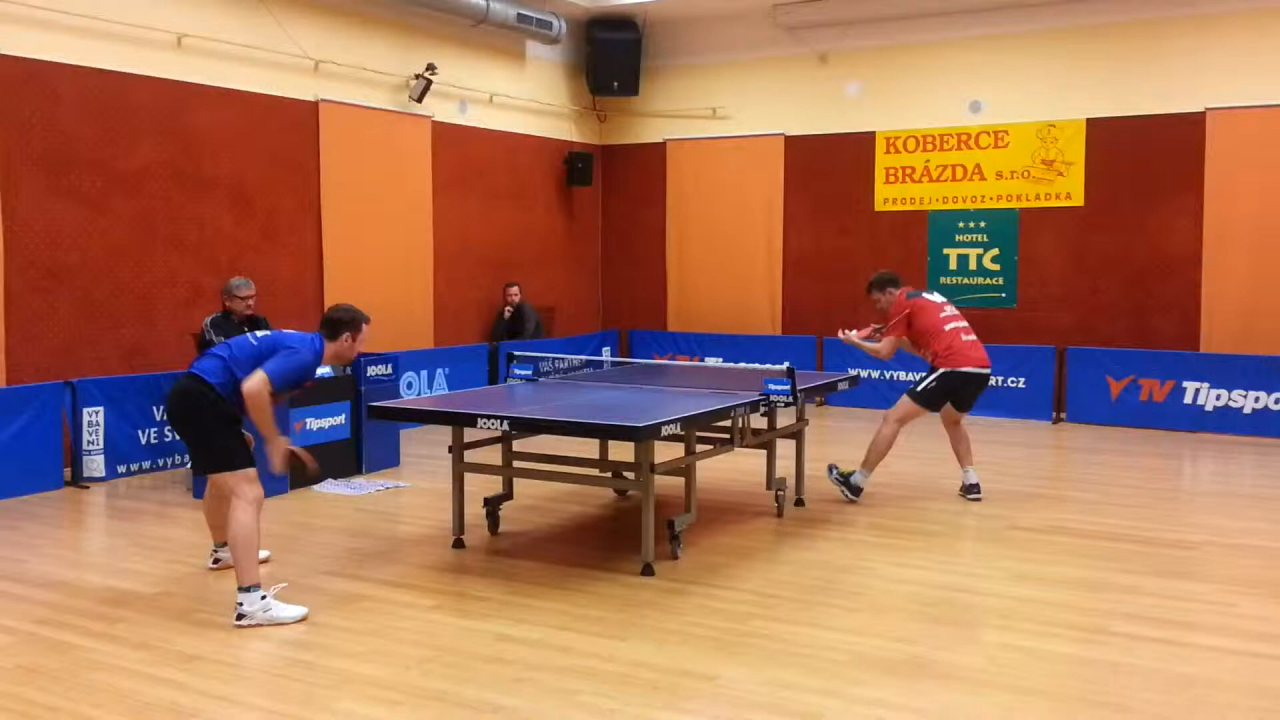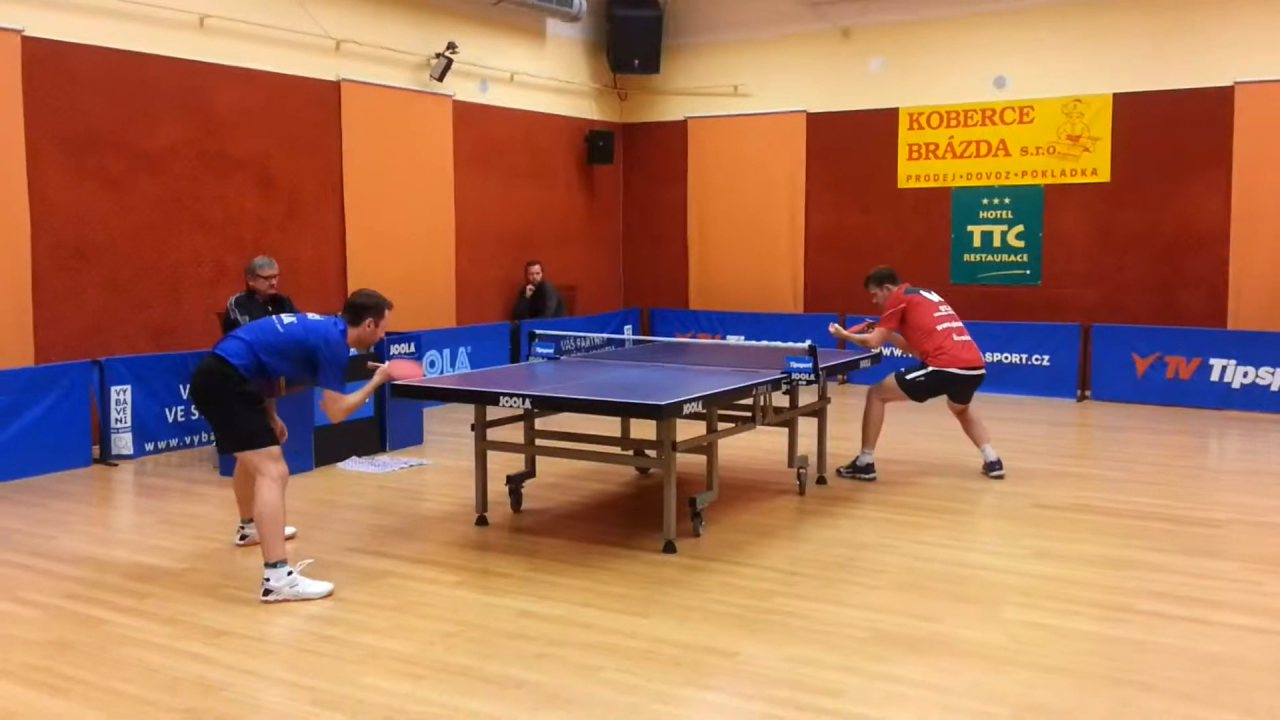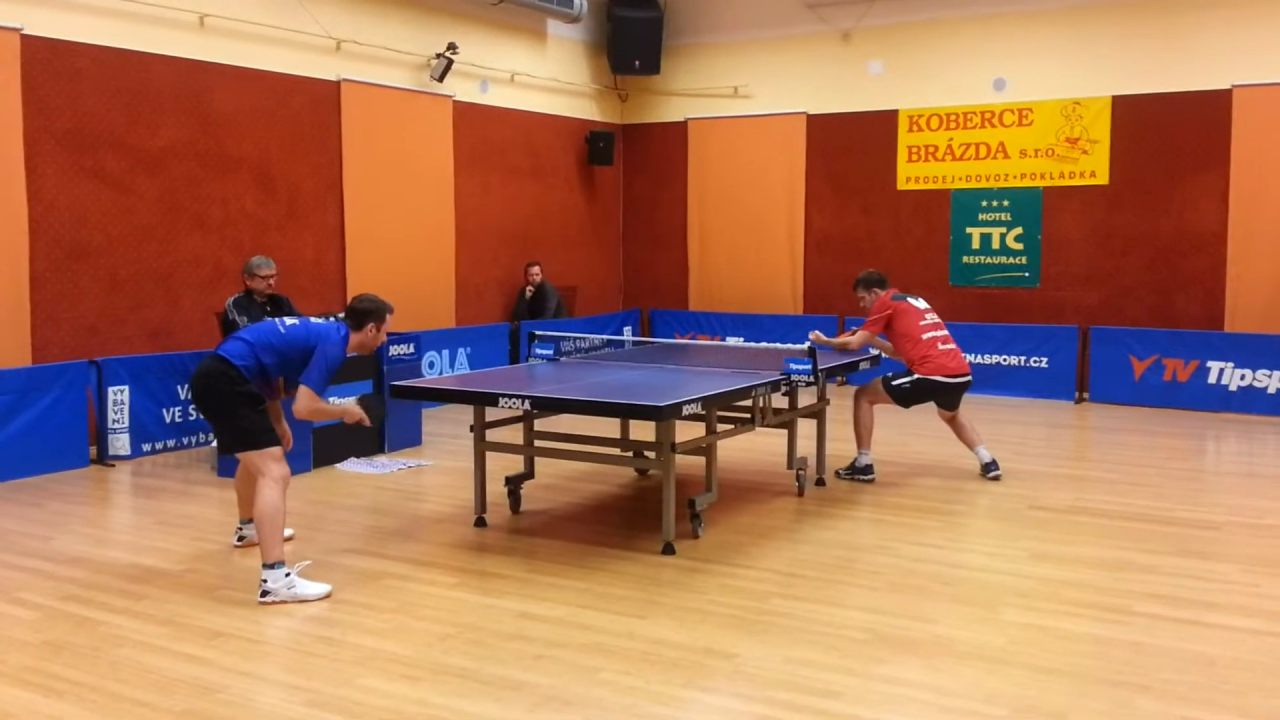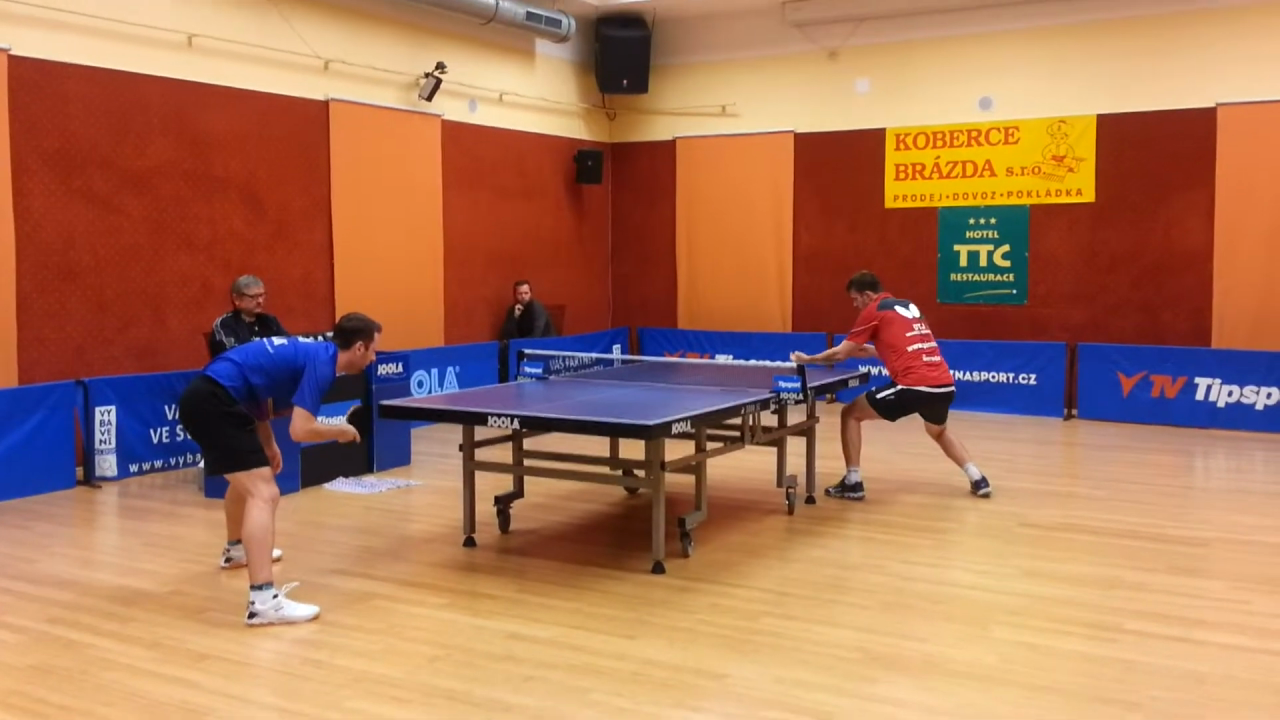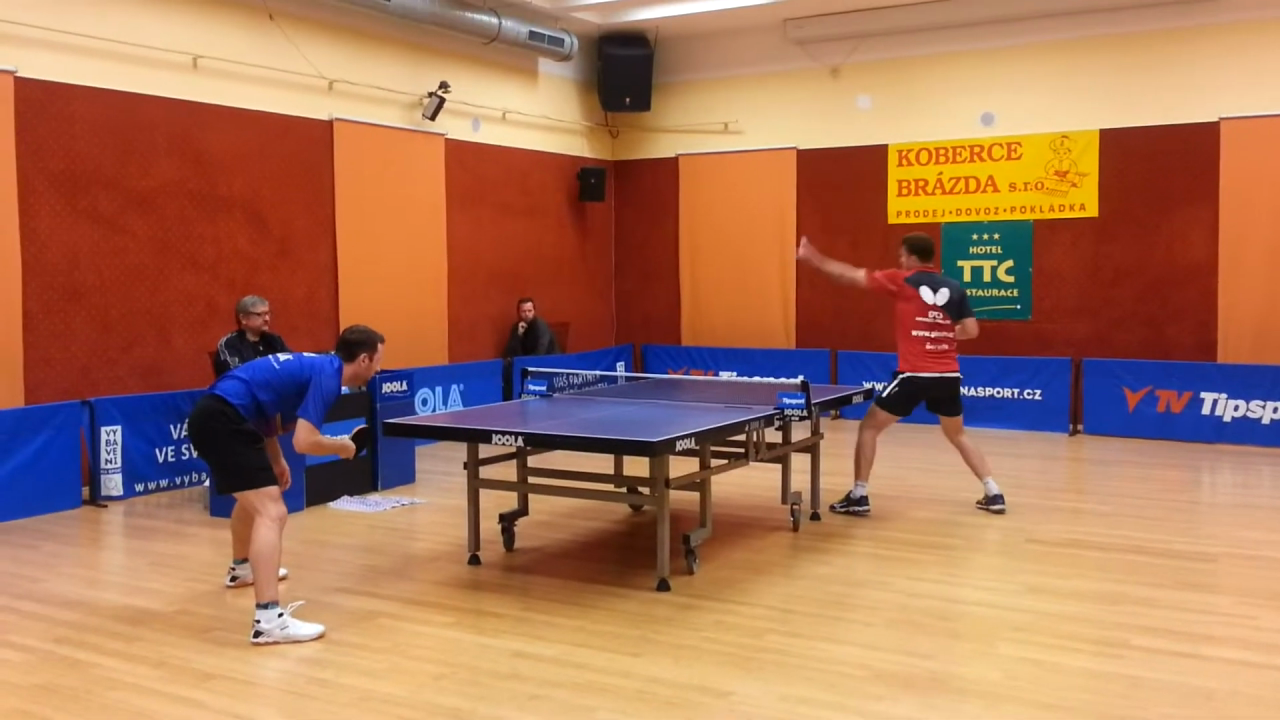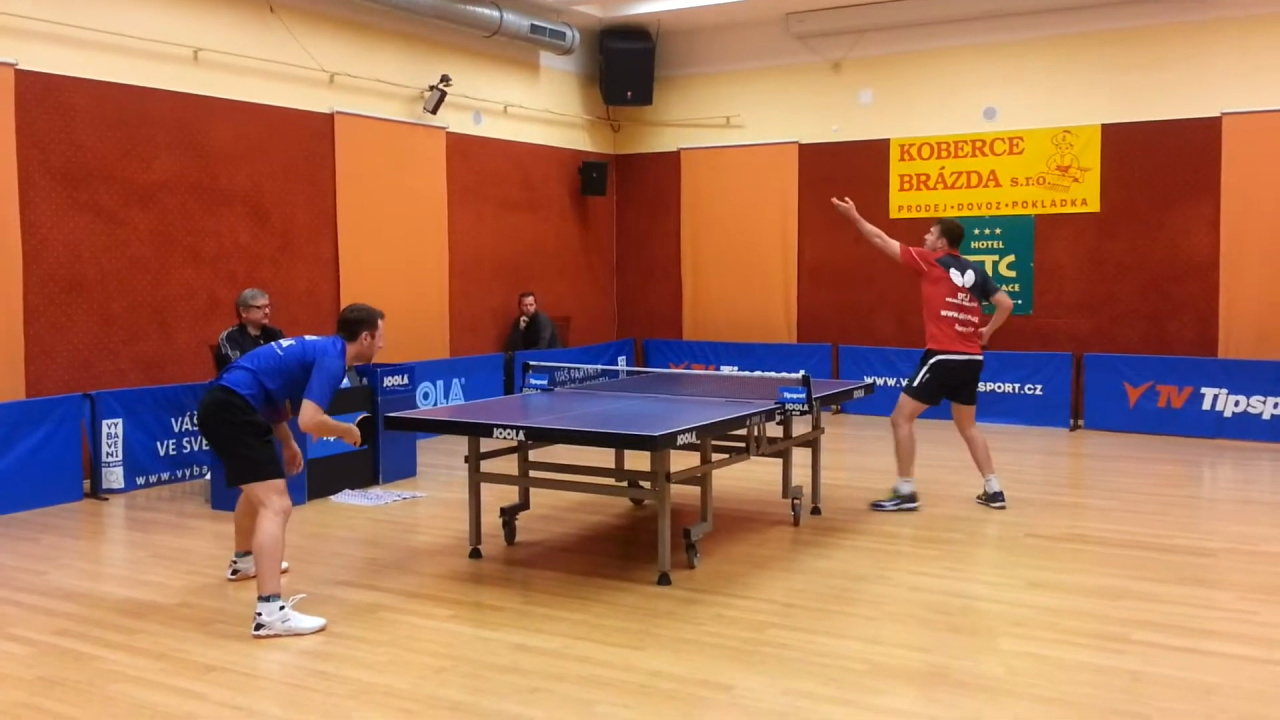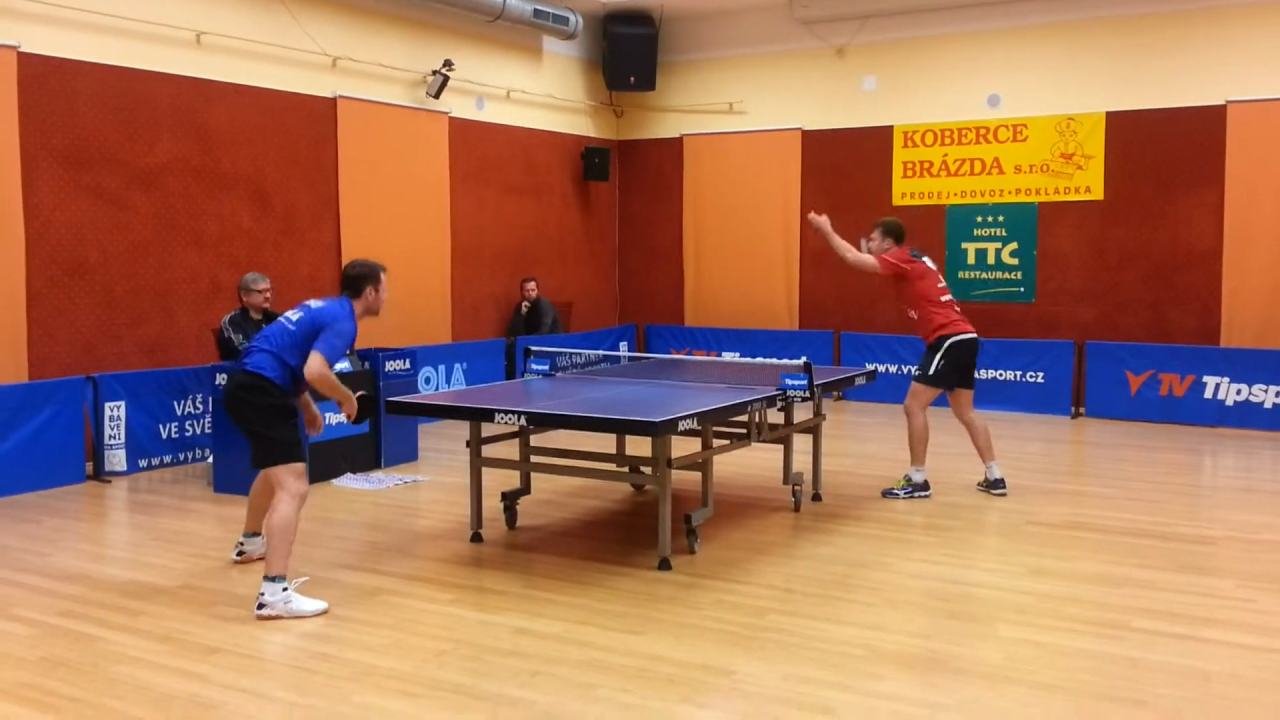
dt=0.4s
person 1, frame 1
left shoulder: (301, 344)
right shoulder: (304, 353)
right elbow: (252, 388)
left wrist: (236, 432)
right wrist: (274, 440)
left hip: (191, 393)
right hip: (203, 399)
left knee: (222, 478)
right knee: (248, 494)
left ankle: (223, 551)
right ankle: (250, 602)
person 1, frame 2
left shoulder: (323, 328)
right shoulder: (333, 340)
right elbow: (335, 411)
left wrist: (270, 417)
right wrist: (376, 381)
left hip: (215, 374)
right hip: (225, 380)
left knee: (251, 456)
right knee: (272, 472)
left ankle: (251, 527)
right ankle: (278, 577)
person 1, frame 3
left shoulder: (323, 331)
right shoulder: (333, 343)
right elbow: (304, 407)
left wrist: (278, 423)
right wrist: (346, 411)
left hip: (215, 375)
right hip: (226, 381)
left knee: (255, 457)
right knee: (274, 473)
left ankle: (249, 528)
right ankle: (275, 579)
person 1, frame 4
left shoulder: (311, 351)
right shoulder: (322, 363)
right elbow: (301, 430)
left wrist: (268, 444)
right wrist: (341, 431)
left hip: (203, 395)
right hip: (215, 402)
left knee: (245, 477)
right knee: (263, 494)
left ankle: (236, 549)
right ankle: (263, 601)
person 1, frame 5
left shoulder: (316, 365)
right shoulder: (327, 376)
right elbow: (304, 441)
left wrist: (276, 460)
right wrist: (342, 446)
left hip: (211, 413)
right hip: (224, 420)
left knee: (252, 496)
right knee: (271, 513)
left ankle: (242, 567)
right ankle: (268, 620)
person 1, frame 6
left shoulder: (319, 347)
right shoulder: (332, 359)
right elbow: (309, 420)
left wrist: (287, 443)
right wrist: (346, 431)
left hip: (221, 403)
right hip: (233, 410)
left knee: (258, 488)
right knee: (275, 505)
left ankle: (243, 560)
right ankle: (270, 612)
person 1, frame 7
left shoulder: (323, 308)
right shoulder: (343, 321)
right elbow: (315, 371)
left wrist: (306, 406)
right wrist: (347, 399)
left hip: (244, 383)
right hip: (260, 392)
left knee: (276, 465)
right knee: (294, 489)
left ankle: (250, 542)
right ankle: (273, 591)
person 2, frame 1
left shoulder: (902, 302)
right shoulder: (930, 299)
left elbow: (885, 352)
left wrist: (855, 341)
right wrist: (891, 336)
left hip: (954, 368)
right hip: (980, 368)
left knee: (894, 418)
right knee: (952, 421)
left ankle: (856, 482)
right ankle: (971, 482)
person 2, frame 2
left shoulder: (899, 297)
right shoulder: (925, 297)
left elbow: (874, 342)
left wrist: (844, 335)
right wrist: (885, 332)
left hip: (945, 367)
right hip: (975, 368)
left knee: (876, 394)
right knee: (961, 409)
left ankle: (865, 463)
right ankle: (992, 460)
person 2, frame 3
left shoulder: (885, 303)
right shoulder: (914, 303)
left elbow: (855, 344)
left wrist: (825, 341)
right wrist: (871, 339)
left hip: (931, 376)
right hip: (961, 375)
left knee: (863, 396)
right knee: (951, 416)
left ankle: (863, 464)
right ankle: (987, 461)
person 2, frame 4
left shoulder: (873, 312)
right shoulder: (910, 307)
left elbow: (841, 353)
left wrist: (808, 360)
right wrist: (871, 350)
left hip: (912, 387)
right hip: (945, 386)
left knee: (851, 414)
right knee: (940, 432)
left ankle: (853, 482)
right ankle: (977, 478)
person 2, frame 5
left shoulder: (902, 280)
right shoulder: (955, 288)
left elbow: (853, 276)
right elbow: (971, 331)
left wrist: (815, 259)
left hip: (914, 375)
right hip: (948, 375)
left knee: (869, 427)
right knee: (958, 435)
left ankle: (858, 496)
right ankle: (993, 494)
person 2, frame 6
left shoulder: (930, 261)
right shoulder: (975, 272)
left elbow: (882, 241)
right elbow: (1005, 304)
left wrist: (853, 216)
right wrist: (987, 330)
left hip: (942, 357)
right hip: (971, 358)
left knee: (900, 418)
right knee: (967, 425)
left ankle: (905, 492)
right ankle: (994, 490)
person 2, frame 7
left shoulder: (900, 258)
right shoulder: (916, 260)
left elbow: (856, 259)
left wrist: (828, 231)
left hip: (949, 340)
right hip: (963, 339)
left knee: (914, 405)
right knee: (965, 411)
left ankle: (917, 481)
right ankle: (994, 478)
